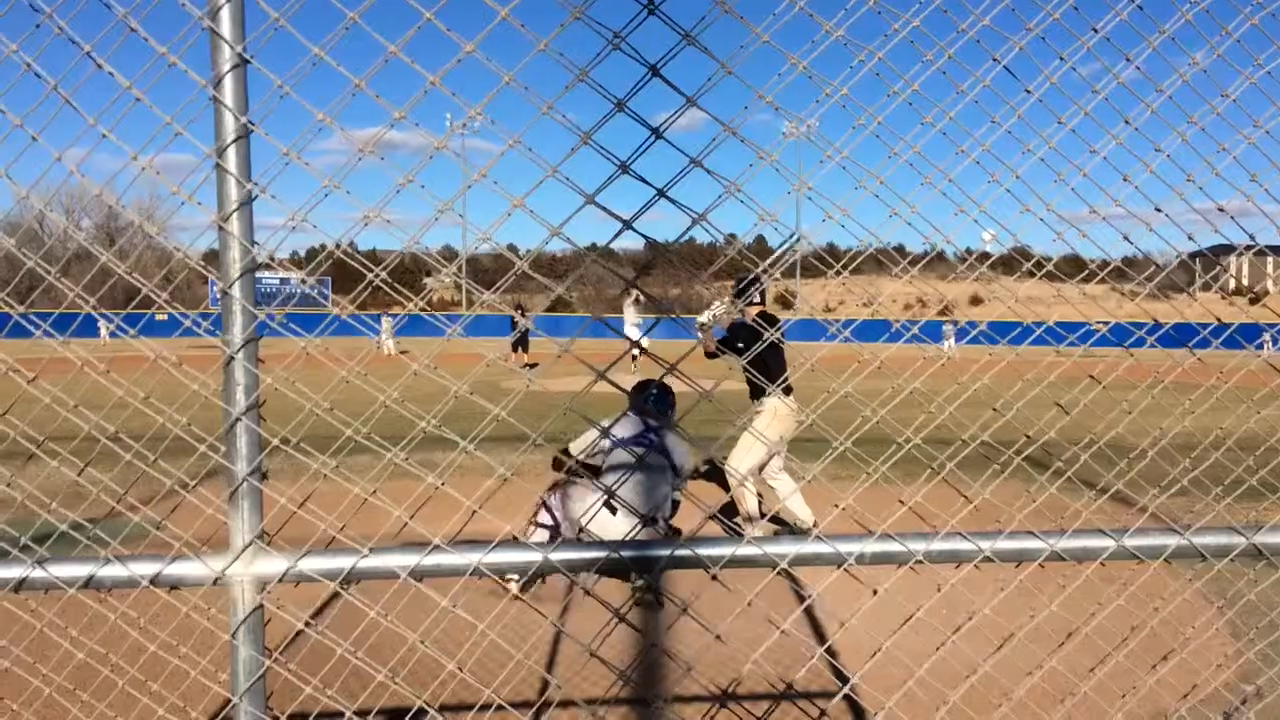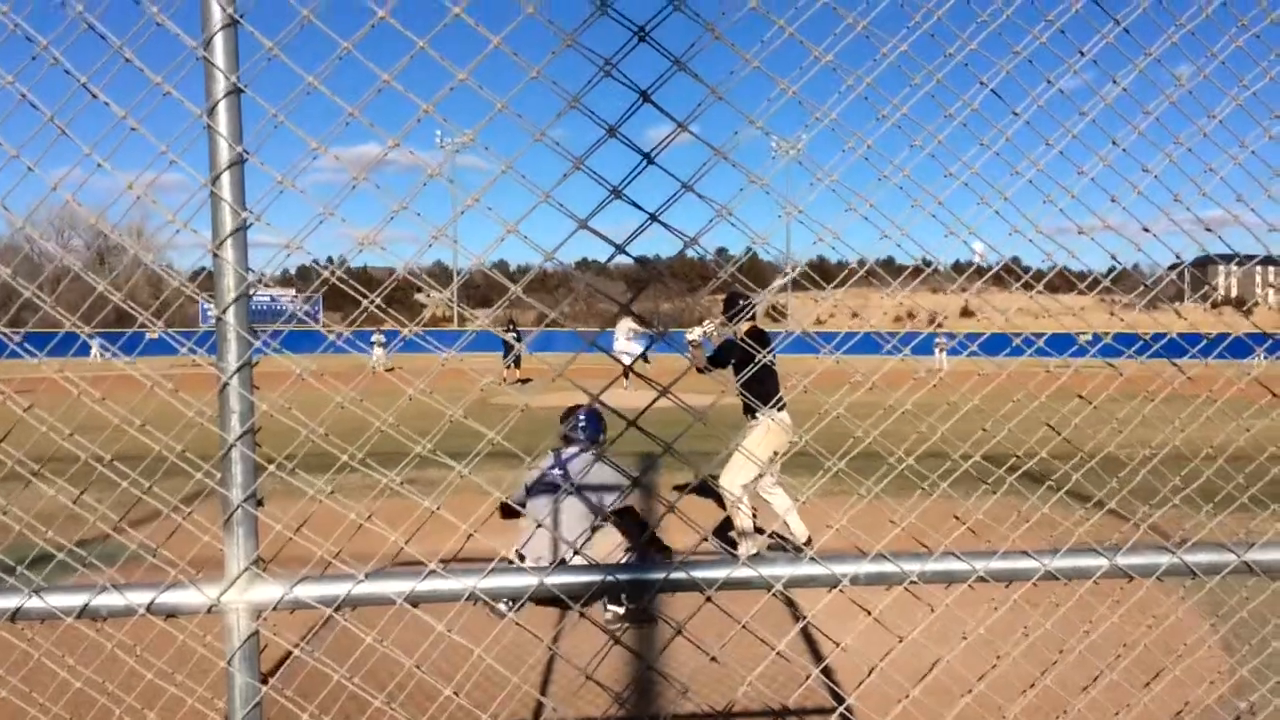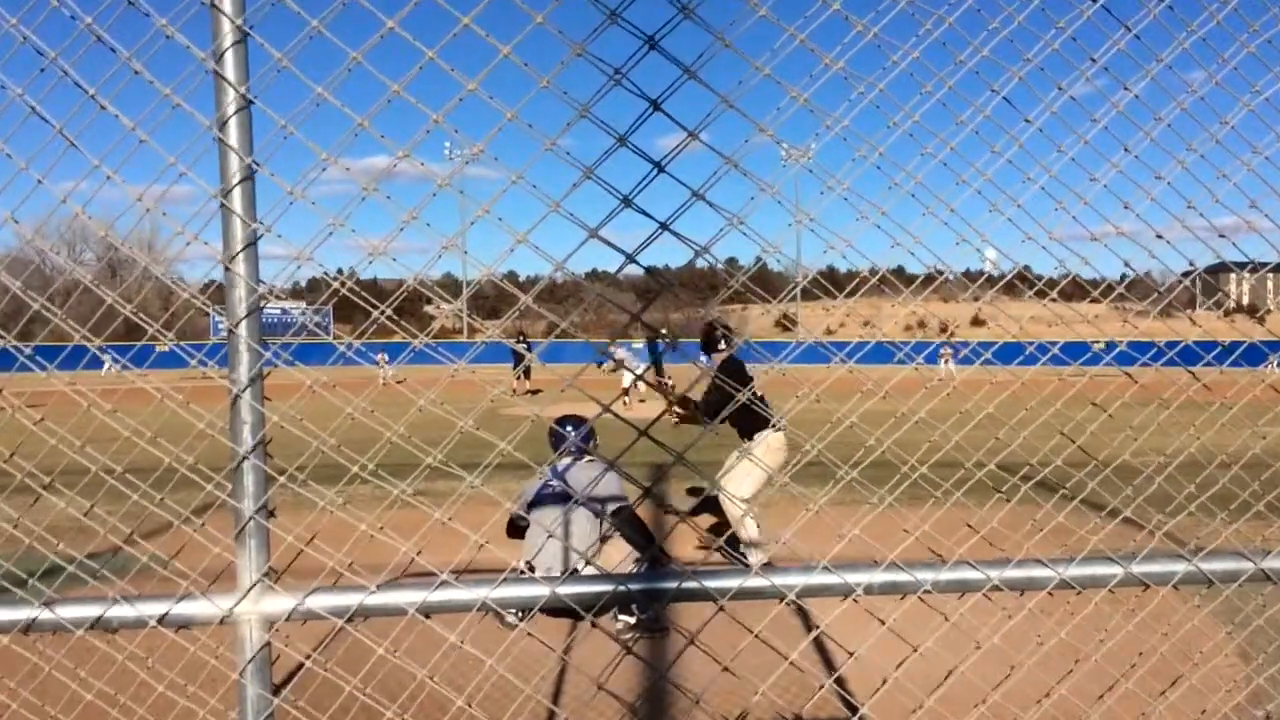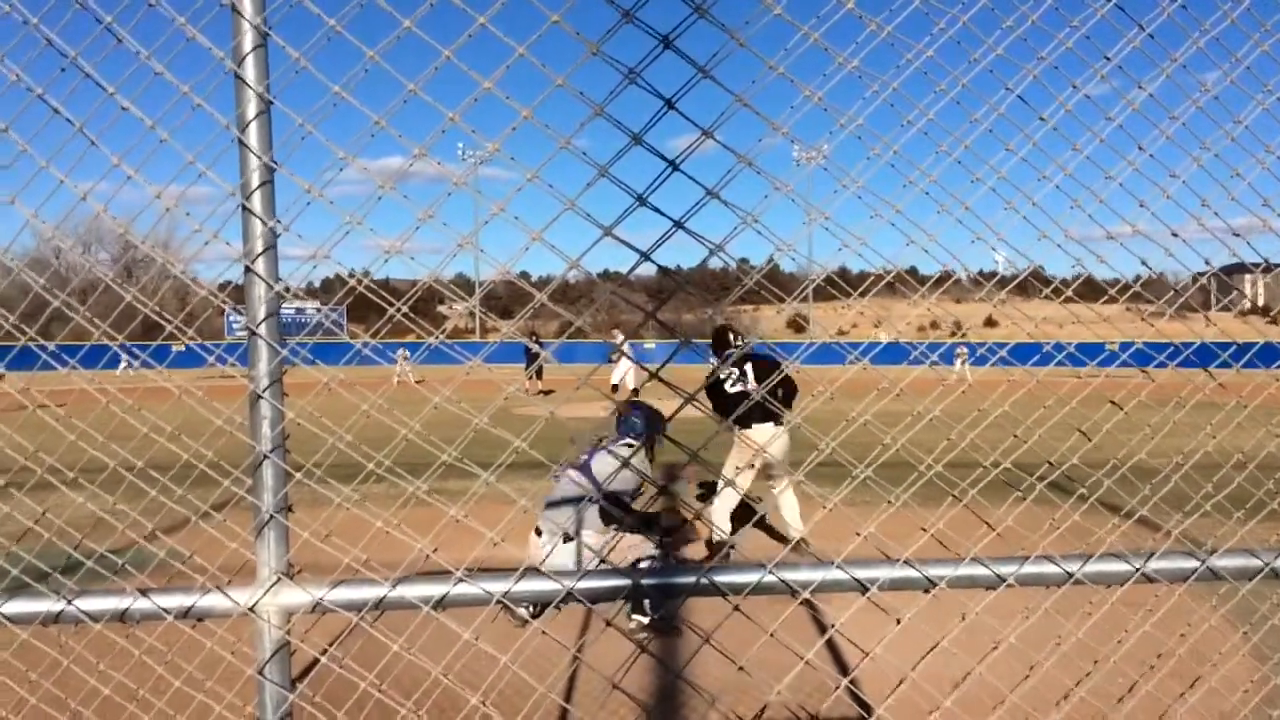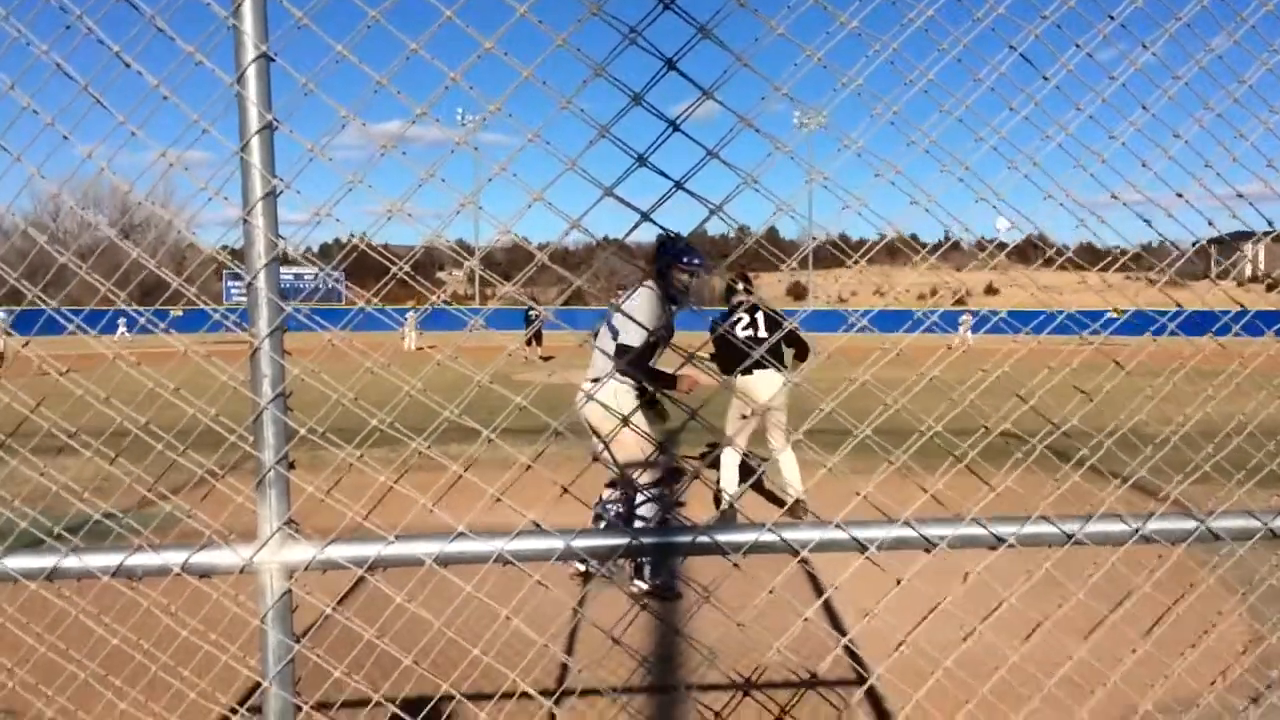
dt=0.7s
person 1, frame 1
left shoulder: (614, 426)
right shoulder: (681, 448)
left elbow: (560, 462)
left hip: (598, 524)
right hip: (645, 539)
left knee: (556, 496)
left ankle: (520, 576)
right ankle: (644, 577)
person 1, frame 2
left shoulder: (542, 465)
right shoulder: (604, 468)
left elbow: (506, 510)
right elbow: (627, 520)
right wrist: (665, 552)
right knee: (636, 534)
right ankle: (619, 607)
person 1, frame 3
left shoulder: (541, 479)
right shoulder: (601, 472)
left elbow: (514, 529)
right elbow: (627, 522)
right wrist: (665, 560)
right knee: (640, 542)
left ankle: (516, 607)
right ankle: (632, 617)
person 1, frame 4
left shoulder: (603, 451)
right shoulder: (632, 455)
right elbow: (614, 511)
right wrist: (663, 522)
left hip: (543, 548)
right hip: (573, 548)
right knee: (662, 539)
left ankle: (529, 603)
right ankle: (648, 617)
person 1, frame 5
left shoulder: (646, 296)
right shoulder: (648, 298)
right elbow: (626, 360)
left wrist: (647, 394)
right wrist: (673, 382)
left hip: (600, 395)
right hip: (613, 396)
left knee: (624, 480)
right knee: (655, 480)
left ankle: (591, 557)
right ankle: (649, 576)
person 2, frame 1
left shoulder: (769, 323)
right shoulder: (746, 330)
left elbow: (741, 334)
right elbow: (712, 351)
left wrist: (723, 318)
right wrist: (706, 329)
left hip: (777, 408)
right hip: (767, 408)
left knee: (737, 467)
right knee: (772, 469)
left ankle: (755, 533)
right ankle: (806, 523)
person 2, frame 2
left shoulder: (757, 338)
right shoulder: (742, 343)
left elbow: (717, 360)
right elbow: (706, 365)
left wrist: (706, 338)
right wrist: (696, 345)
left hip: (770, 423)
right hip: (765, 422)
left knee: (731, 481)
right knee: (766, 483)
left ankle: (749, 548)
right ankle: (801, 538)
person 2, frame 3
left shoulder: (727, 370)
right shoulder: (732, 367)
left elbow: (706, 414)
right elbow: (717, 410)
left wrist: (680, 404)
right wrist: (686, 411)
left hip: (767, 443)
right hip: (757, 441)
left knee: (731, 494)
right knee: (724, 484)
left ankle: (758, 558)
right ankle: (740, 537)
person 2, frame 4
left shoulder: (714, 379)
right shoulder: (763, 362)
right elbow: (790, 388)
left hip: (748, 438)
right hip: (777, 435)
left knee: (724, 497)
right knee: (781, 483)
left ankle: (720, 543)
right ankle: (798, 538)
person 2, frame 5
left shoulder: (722, 323)
right shoulder: (772, 314)
left elbow: (726, 368)
right elbow: (801, 348)
left wrist: (717, 358)
right wrist: (785, 373)
left hip: (748, 384)
right hip: (777, 383)
left knee: (731, 447)
right knee: (781, 444)
left ankle: (728, 505)
right ankle: (797, 500)
